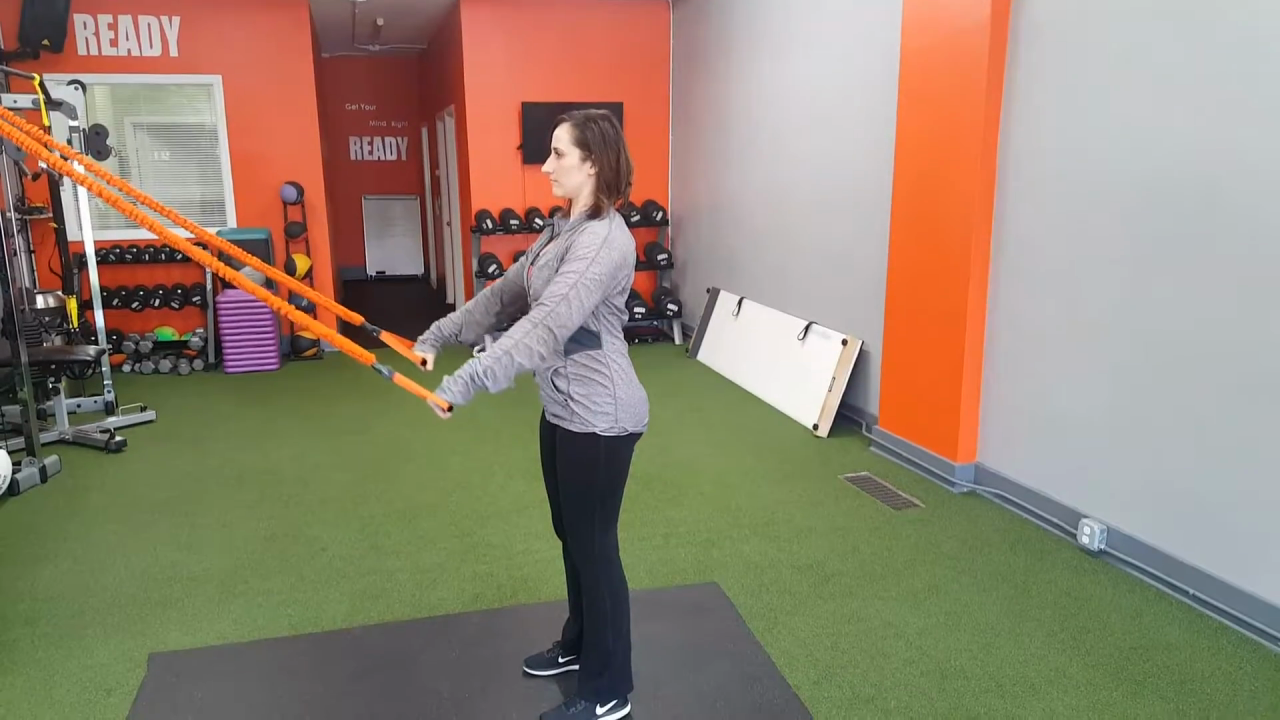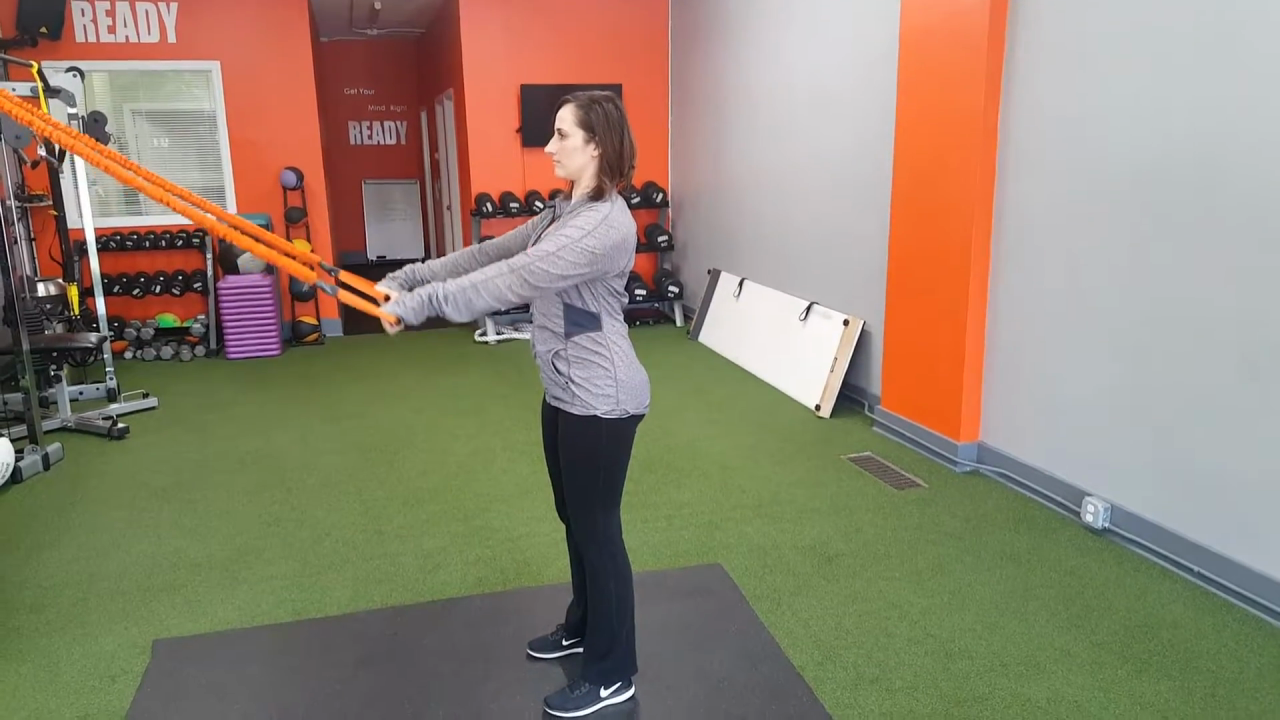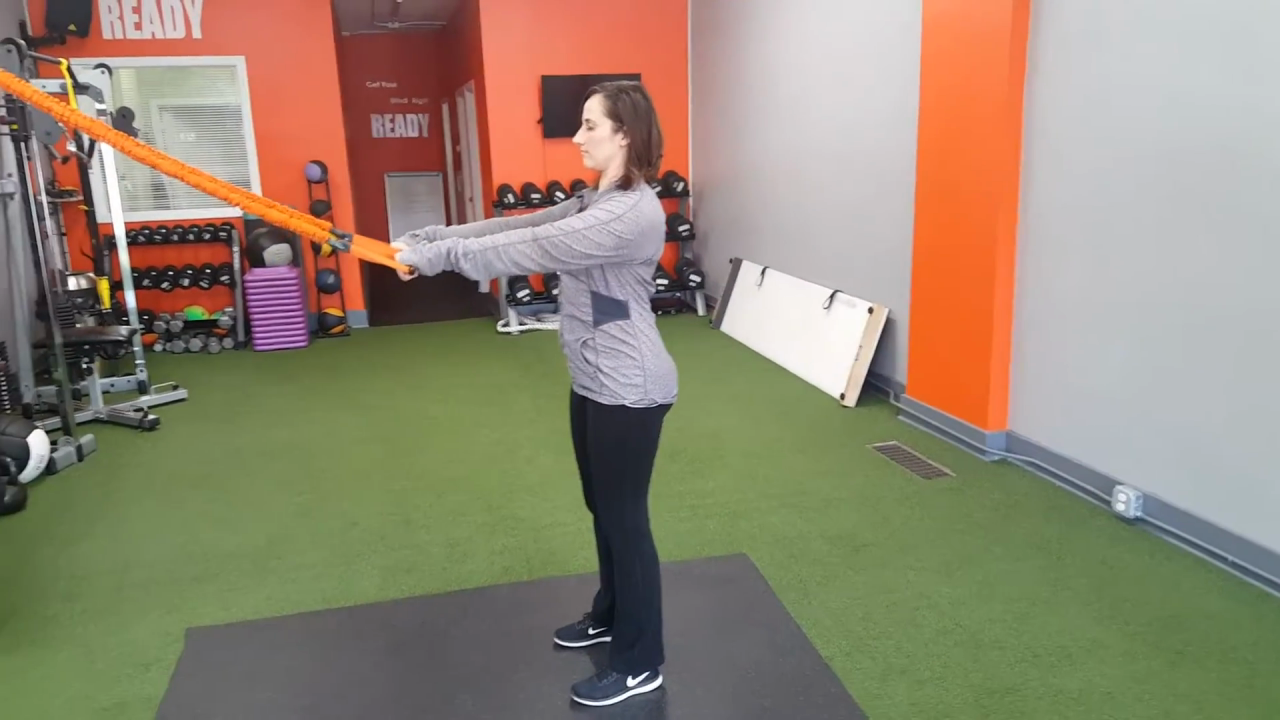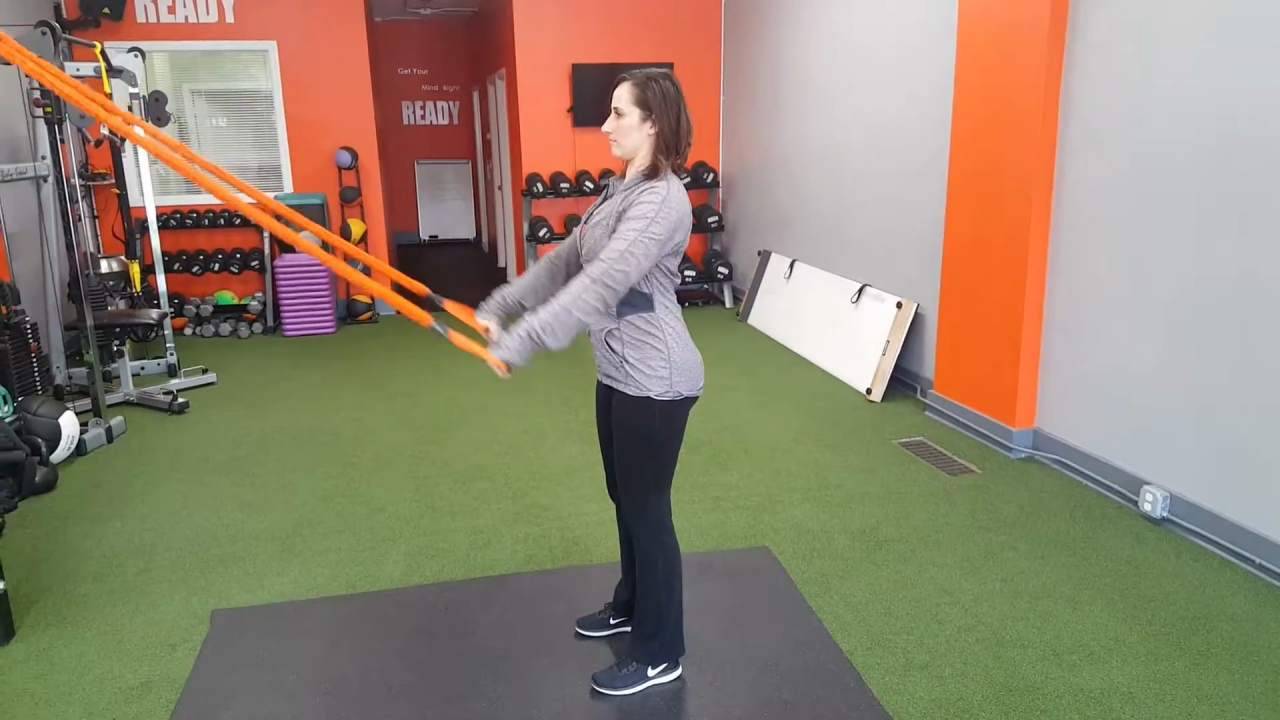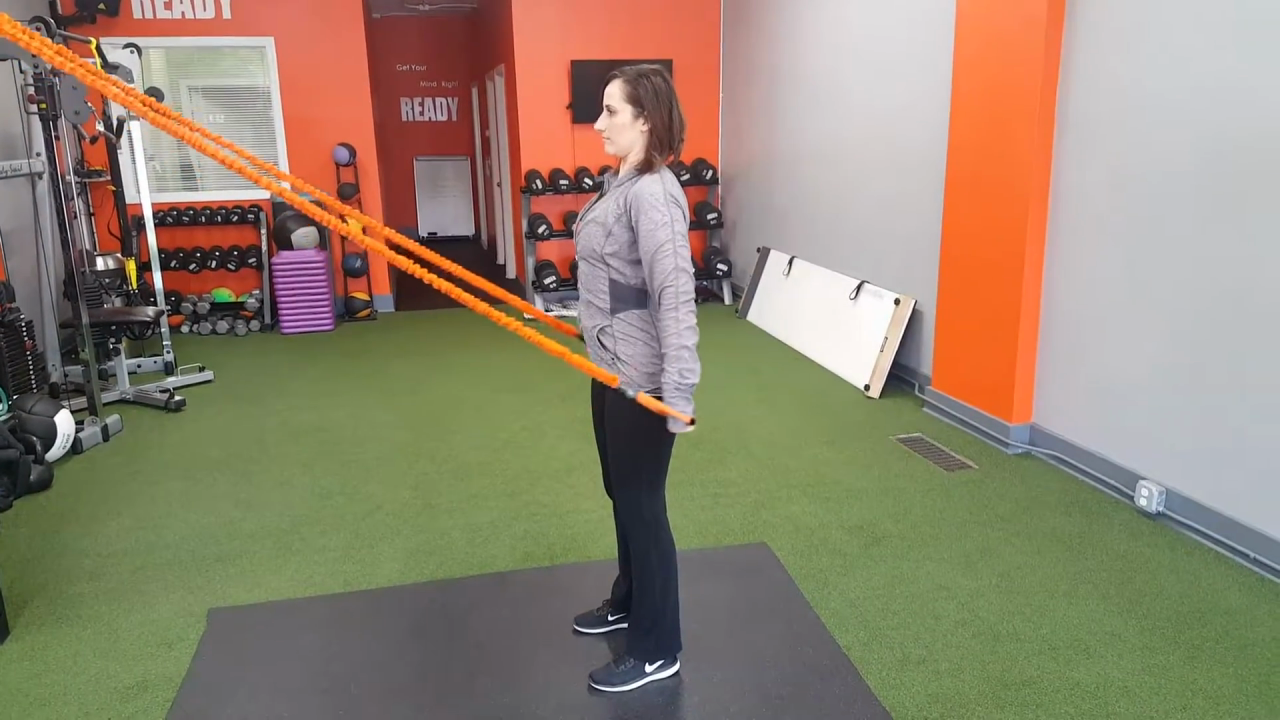
dt=0.7s
person 1, frame 1
left shoulder: (605, 240)
right shoulder: (564, 230)
left elbow: (548, 324)
right elbow: (507, 293)
left wrist: (464, 384)
right wrist: (437, 336)
left hip: (599, 418)
right hip: (563, 411)
left knee: (594, 545)
right knee: (572, 536)
right ankle: (579, 643)
person 1, frame 2
left shoulder: (606, 223)
right shoulder: (564, 211)
left elbow: (520, 278)
right elbow: (491, 254)
left wrist: (421, 304)
right wrist: (406, 278)
left hip: (601, 400)
right hip: (565, 393)
left knee: (597, 529)
right knee: (574, 519)
right ankle: (582, 626)
person 1, frame 3
left shoulder: (634, 212)
right shoulder: (594, 202)
left elbow: (537, 248)
right elbow: (521, 225)
left wrist: (438, 254)
right wrist: (427, 237)
left hip: (628, 390)
right hip: (593, 382)
left knee: (625, 517)
right knee: (602, 508)
left ankle: (639, 664)
right ankle: (611, 615)
person 1, frame 4
left shoulder: (662, 200)
right shoulder: (624, 190)
left elbow: (602, 282)
right elbow: (567, 257)
left wrist: (520, 341)
right wrist: (498, 306)
left hip: (654, 381)
right hip: (620, 374)
left knee: (647, 508)
right knee: (626, 500)
left ankle: (661, 653)
right ankle: (631, 604)
person 1, frame 5
left shoulder: (651, 194)
right shoulder: (621, 184)
left elbow: (676, 293)
left wrist: (679, 389)
left hip: (642, 380)
right hip: (613, 370)
left knee: (641, 504)
right knee: (621, 494)
left ankle: (657, 651)
right ankle: (629, 599)
